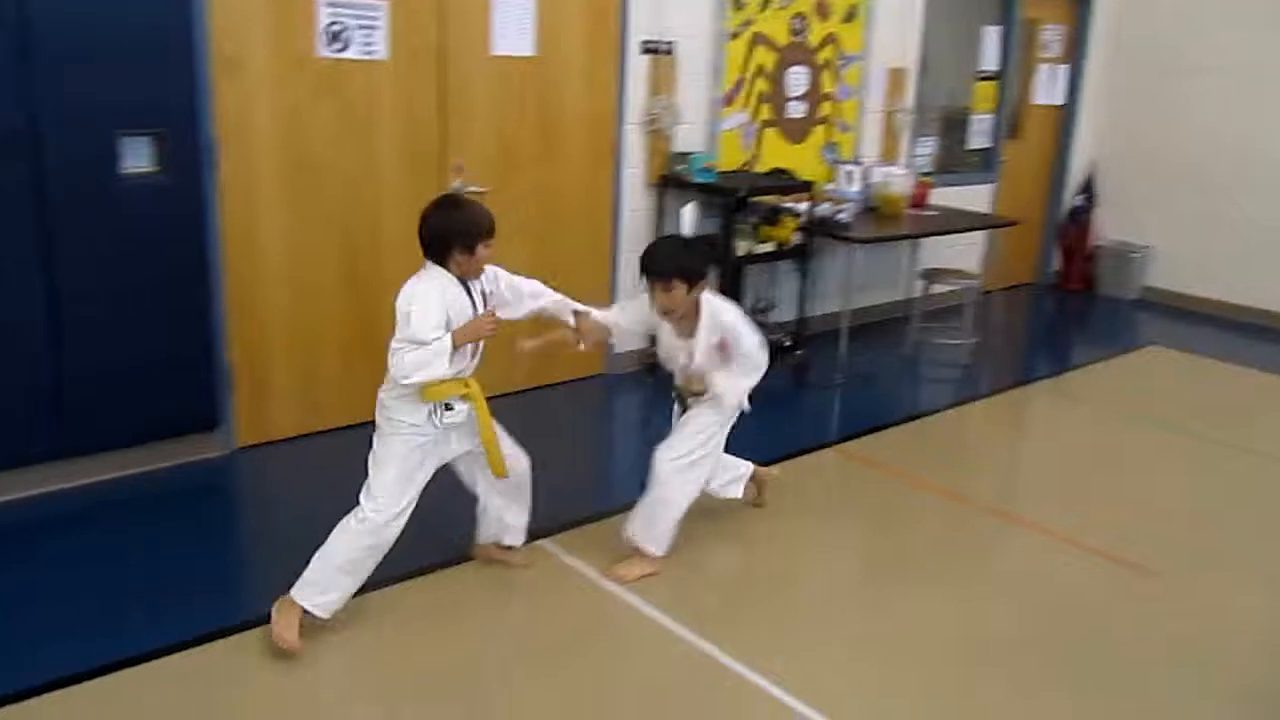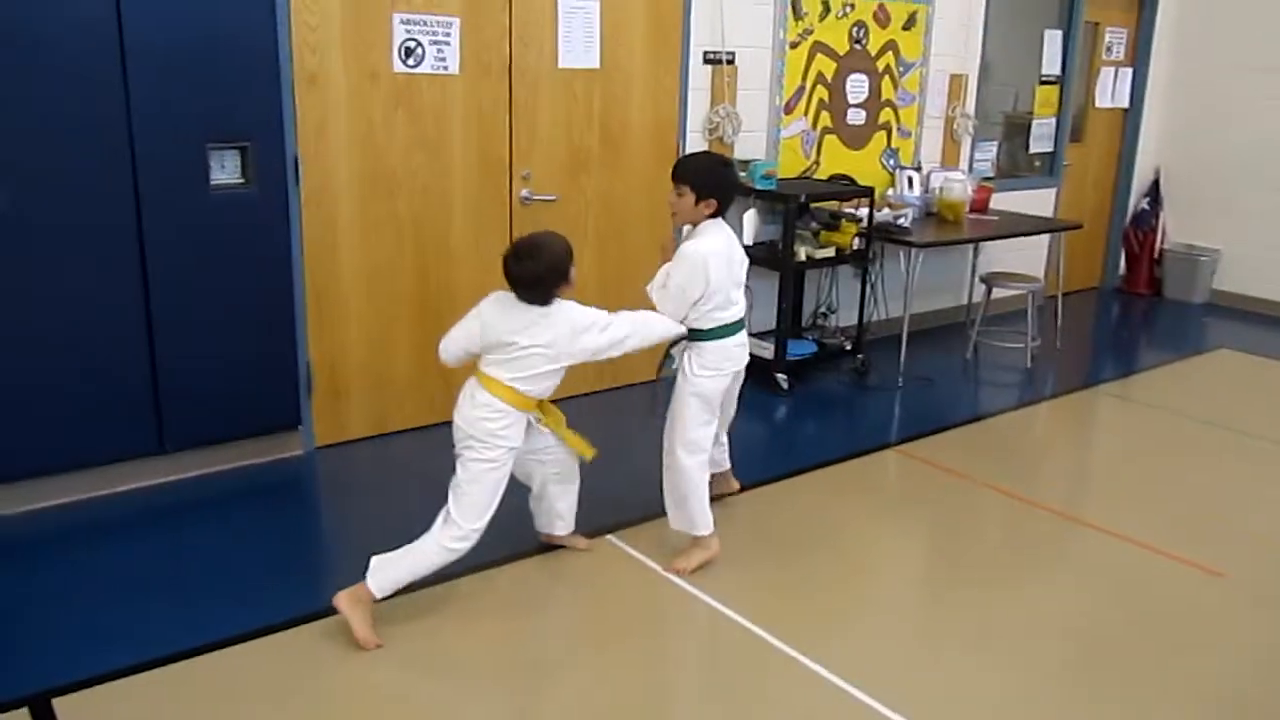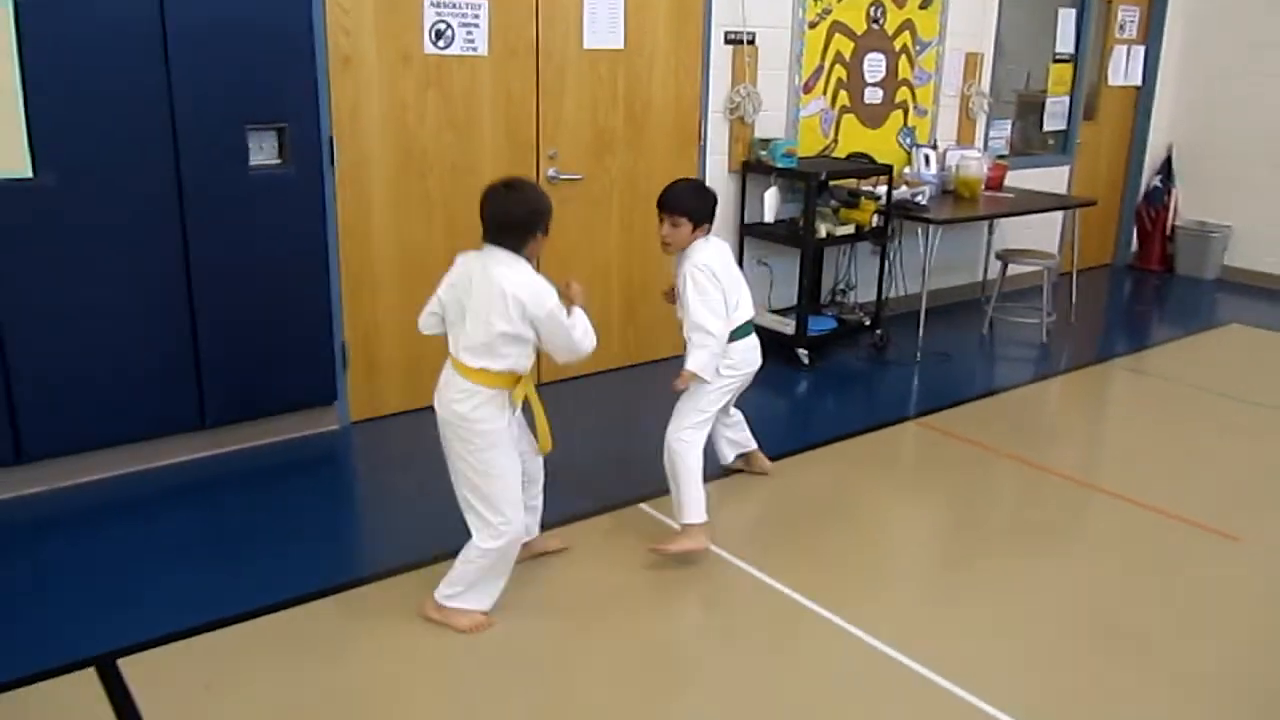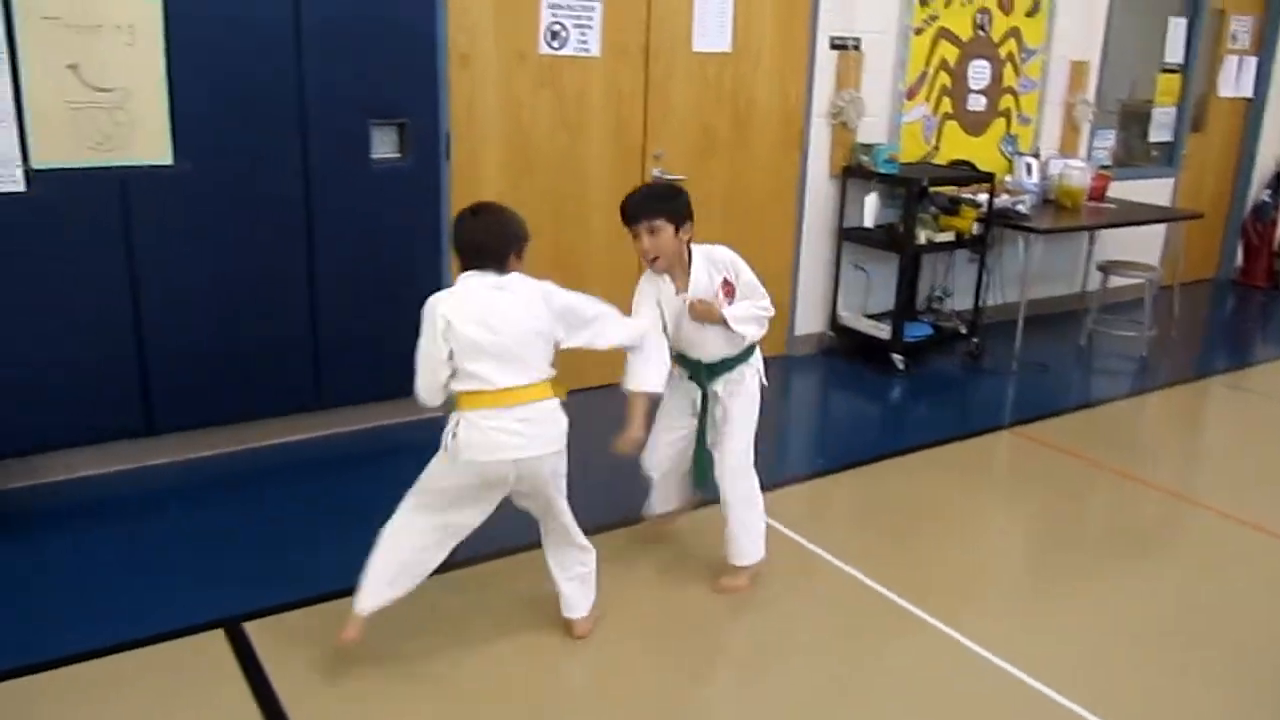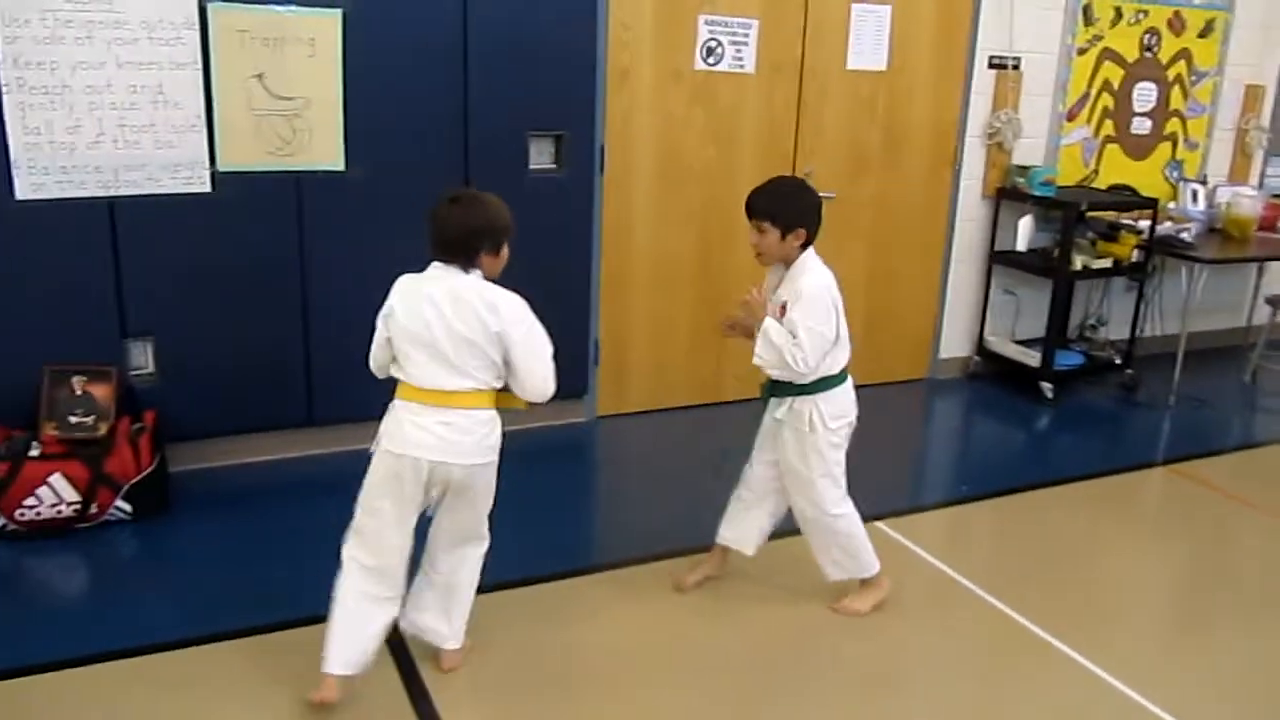
dt=0.5s
person 1, frame 1
left shoulder: (480, 280)
right shoulder: (423, 294)
left elbow: (528, 294)
right elbow: (405, 367)
left wrist: (575, 313)
right wrist: (460, 338)
left hip: (457, 408)
right hip: (412, 414)
left knee: (512, 466)
right knee: (379, 514)
left ankle: (495, 542)
right ankle: (295, 603)
person 1, frame 2
left shoulder: (497, 304)
right shoulder: (574, 322)
left elbow: (450, 349)
right elbow: (634, 328)
right wrist: (677, 324)
left hip: (502, 415)
right hip: (493, 427)
left knee: (559, 461)
right knee: (459, 530)
left ankle: (555, 529)
right ankle: (360, 595)
person 1, frame 3
left shoulder: (465, 265)
right shoulder: (533, 289)
left elbow: (429, 322)
right elbow: (574, 347)
right wrist: (575, 308)
left hip: (460, 392)
right hip: (483, 408)
left knee: (527, 465)
right knee: (501, 521)
left ankle: (525, 541)
right ankle: (448, 601)
person 1, frame 4
left shoulder: (443, 306)
right shoulder: (540, 294)
left elbow: (429, 391)
right elbow: (602, 320)
right wrist: (642, 330)
left hip: (478, 439)
right hip: (542, 431)
left knee: (421, 517)
right knee: (556, 521)
left ankle: (364, 611)
right ankle: (578, 610)
person 1, frame 5
left shoulder: (404, 291)
right shoulder: (504, 307)
left elbow: (380, 363)
right elbow: (539, 386)
right wrist: (506, 361)
left hip: (409, 433)
right hip: (473, 440)
left knee: (371, 553)
right knee: (461, 542)
left ankle: (338, 673)
right ankle: (447, 642)
person 2, frame 1
left shoulder: (725, 318)
right shoulder: (652, 306)
left elbow: (755, 363)
right elbow: (614, 319)
left wrist: (712, 382)
right wrist: (588, 322)
left hip: (720, 400)
right hip: (691, 394)
left knee: (672, 464)
right knee: (701, 466)
left ankle: (649, 553)
right ankle: (755, 476)
person 2, frame 2
left shoulder: (694, 250)
right shoulder: (724, 236)
left elbow: (668, 308)
left wrist: (669, 266)
left hip: (706, 355)
right hip: (731, 343)
left knee: (686, 444)
right knee: (711, 421)
left ankle: (702, 538)
right ankle: (721, 476)
person 2, frame 3
left shoulder: (696, 266)
right shoulder: (716, 248)
left elbow: (710, 326)
left wrist: (692, 370)
right wrist: (683, 299)
left hip: (726, 356)
right hip: (743, 348)
left knee: (682, 436)
right knee: (717, 409)
left ankle: (694, 528)
right ankle: (750, 455)
person 2, frame 4
left shoulder: (724, 261)
right shoulder: (649, 288)
left elbow: (762, 308)
right elbow: (647, 351)
left wrist: (722, 314)
right wrist: (636, 420)
left hip: (736, 378)
right hip: (689, 378)
left knee: (733, 471)
right knee: (661, 456)
left ankle: (745, 560)
right ankle: (676, 499)
person 2, frame 5
left shoulder: (812, 288)
right shoulder: (784, 272)
left elbow: (800, 360)
left wrist: (763, 323)
right wrist: (749, 324)
left hip: (818, 409)
right hip: (789, 401)
left knee: (821, 502)
right knee: (759, 478)
left ankle: (871, 579)
right ankle: (719, 555)
